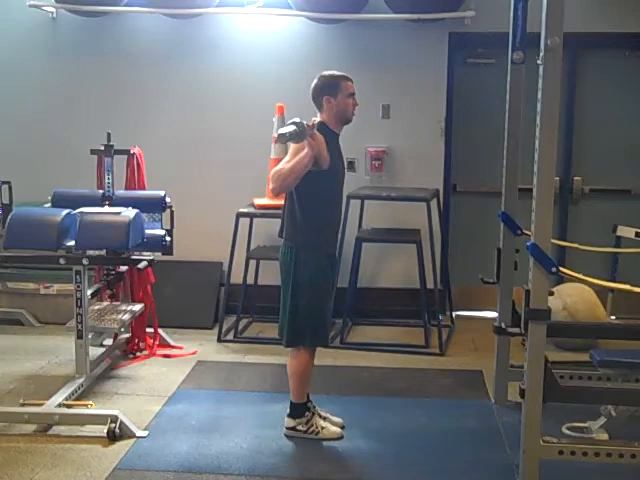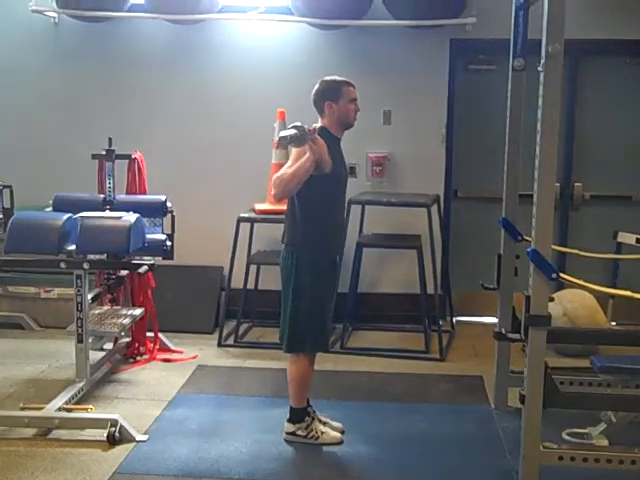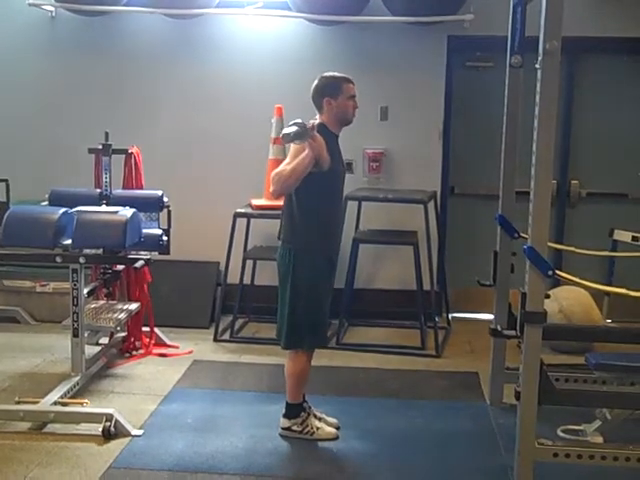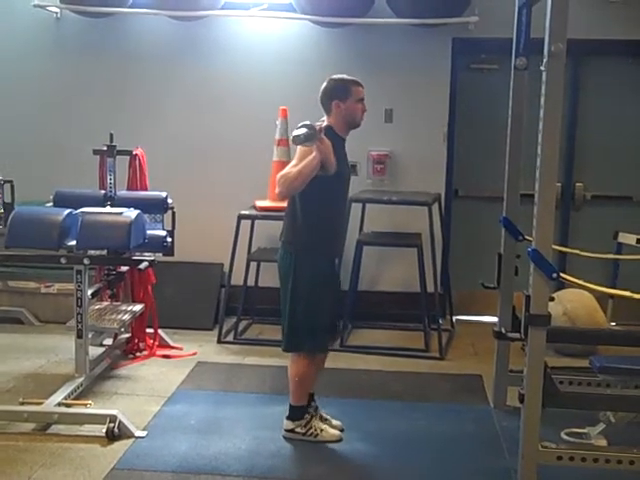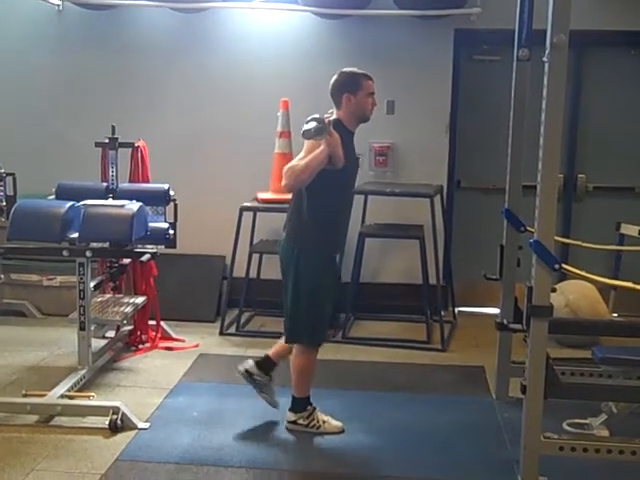
dt=0.4s
person 1, frame 1
left shoulder: (330, 139)
right shoulder: (314, 138)
right elbow: (277, 184)
right wrist: (309, 152)
left hip: (319, 250)
right hip: (303, 251)
left knee: (312, 335)
right knee: (302, 338)
left ankle: (305, 407)
right ankle: (298, 417)
person 1, frame 2
left shoulder: (333, 144)
right shoulder: (316, 143)
right elbow: (279, 189)
right wrist: (310, 156)
left hip: (321, 254)
right hip: (305, 256)
left knee: (312, 340)
right knee: (303, 343)
left ankle: (304, 411)
right ankle: (297, 422)
person 1, frame 3
left shoulder: (329, 140)
right shoulder: (314, 140)
right elbow: (278, 186)
right wrist: (310, 154)
left hip: (317, 252)
right hip: (302, 253)
left knee: (309, 336)
right knee: (301, 339)
left ankle: (300, 407)
right ankle: (293, 418)
person 1, frame 4
left shoulder: (336, 143)
right shoulder: (321, 144)
right elbow: (283, 188)
right wrist: (316, 156)
left hip: (320, 255)
right hip: (304, 256)
left knee: (323, 336)
right knee: (306, 342)
left ankle: (307, 405)
right ankle: (297, 420)
person 1, frame 5
left shoulder: (344, 136)
right shoulder: (330, 137)
right elbow: (290, 180)
right wrist: (325, 149)
left hip: (317, 246)
right hip: (306, 247)
left knee: (315, 325)
right knee: (309, 333)
left ankle: (262, 366)
right ankle: (300, 412)
